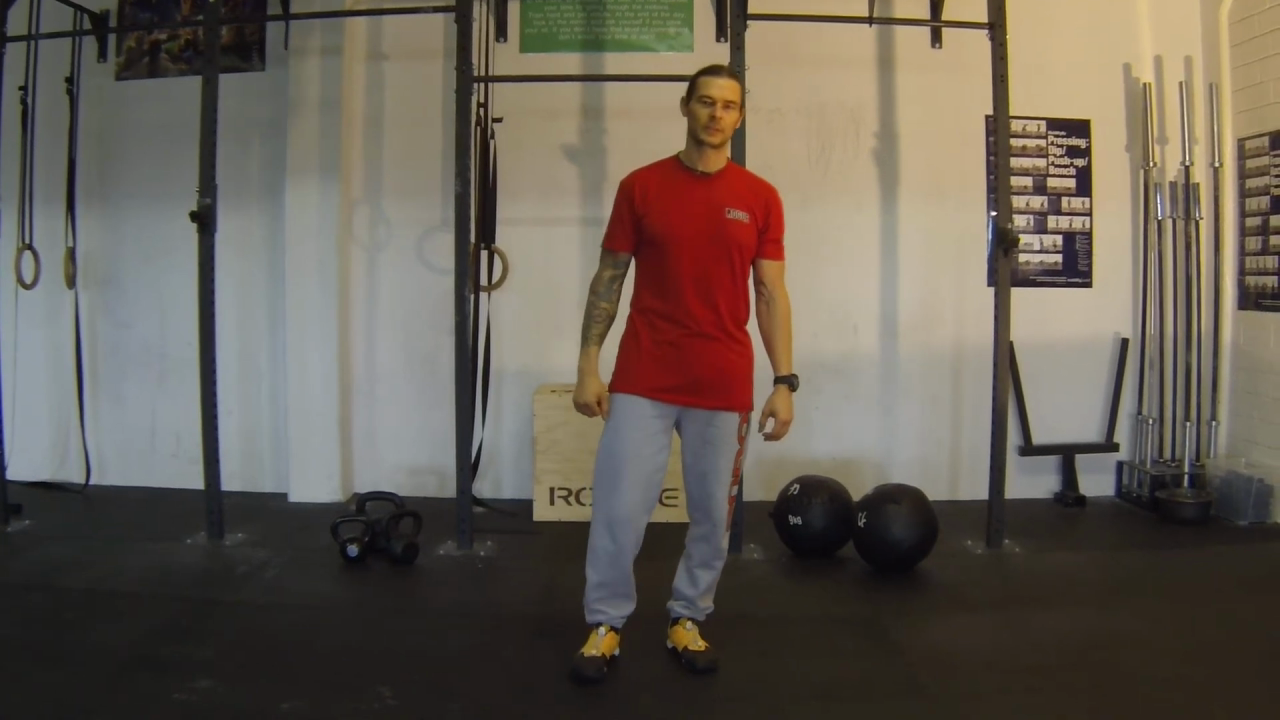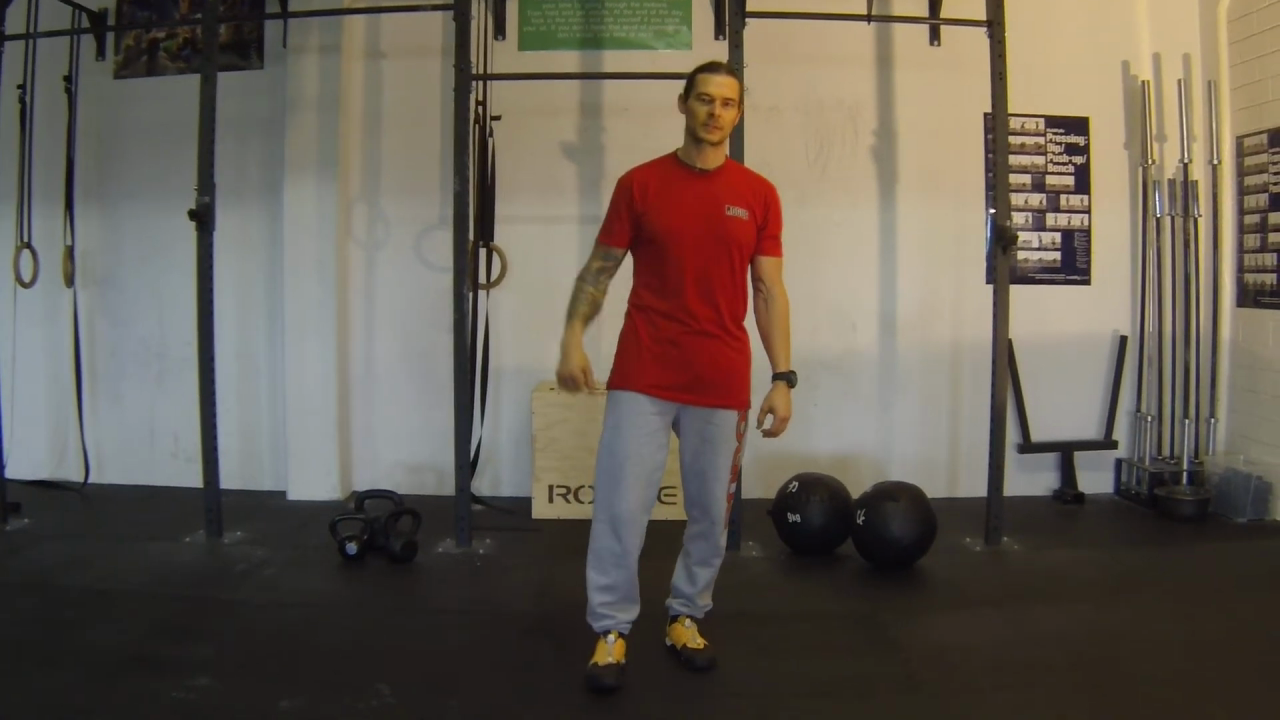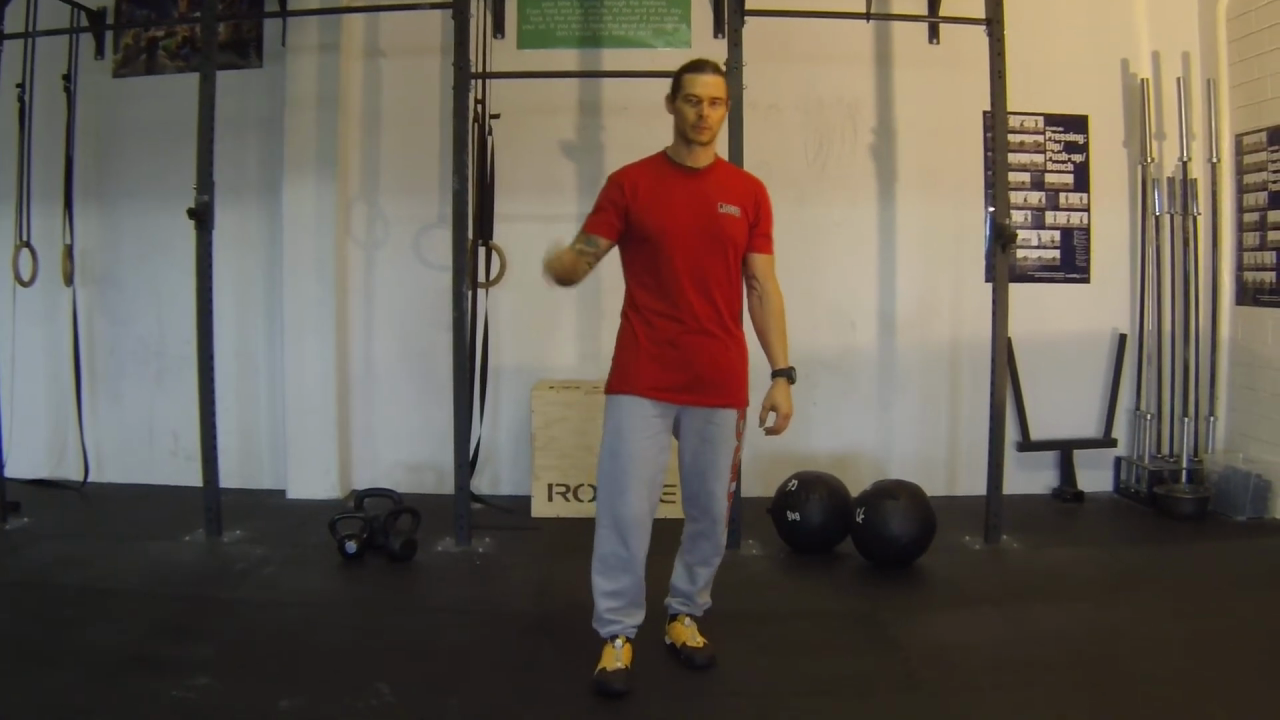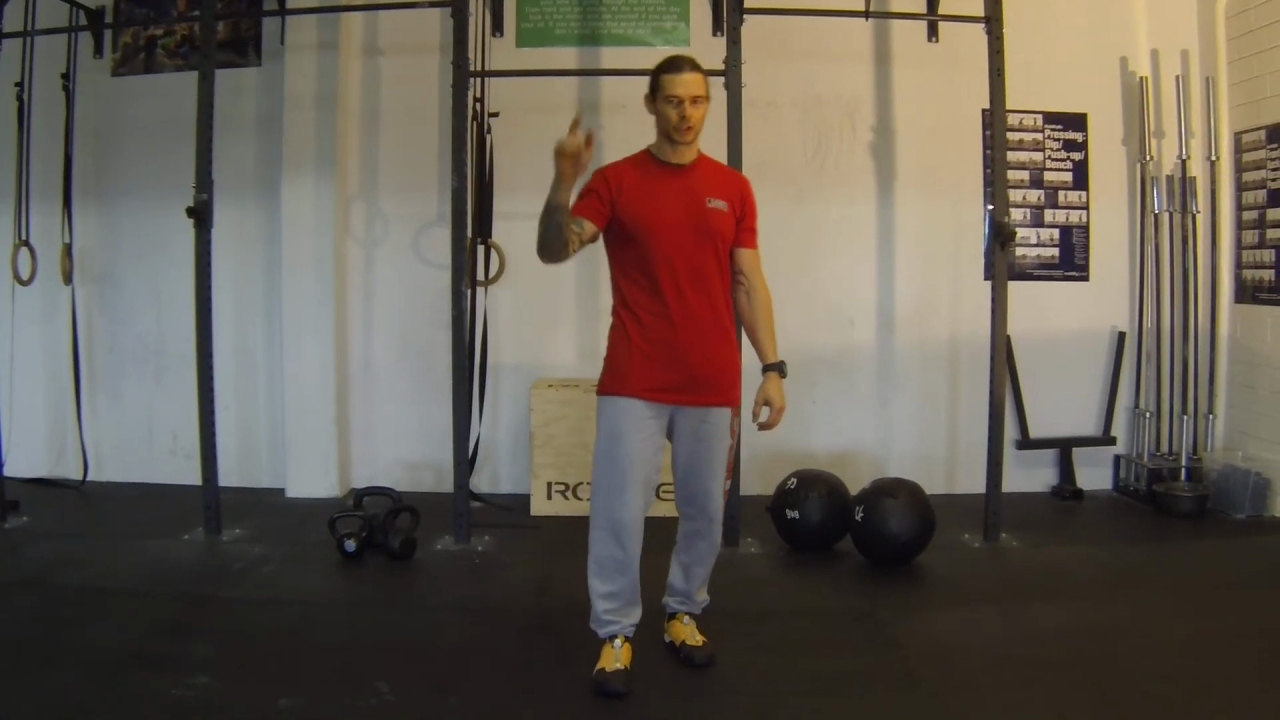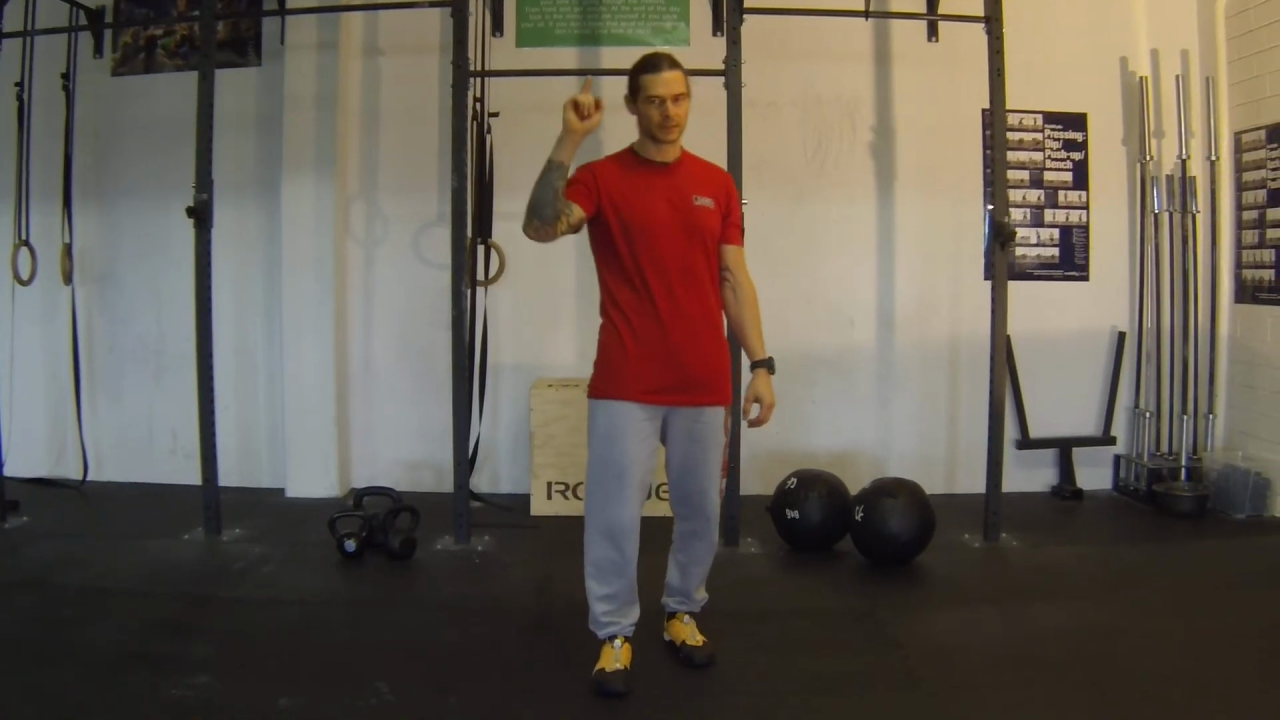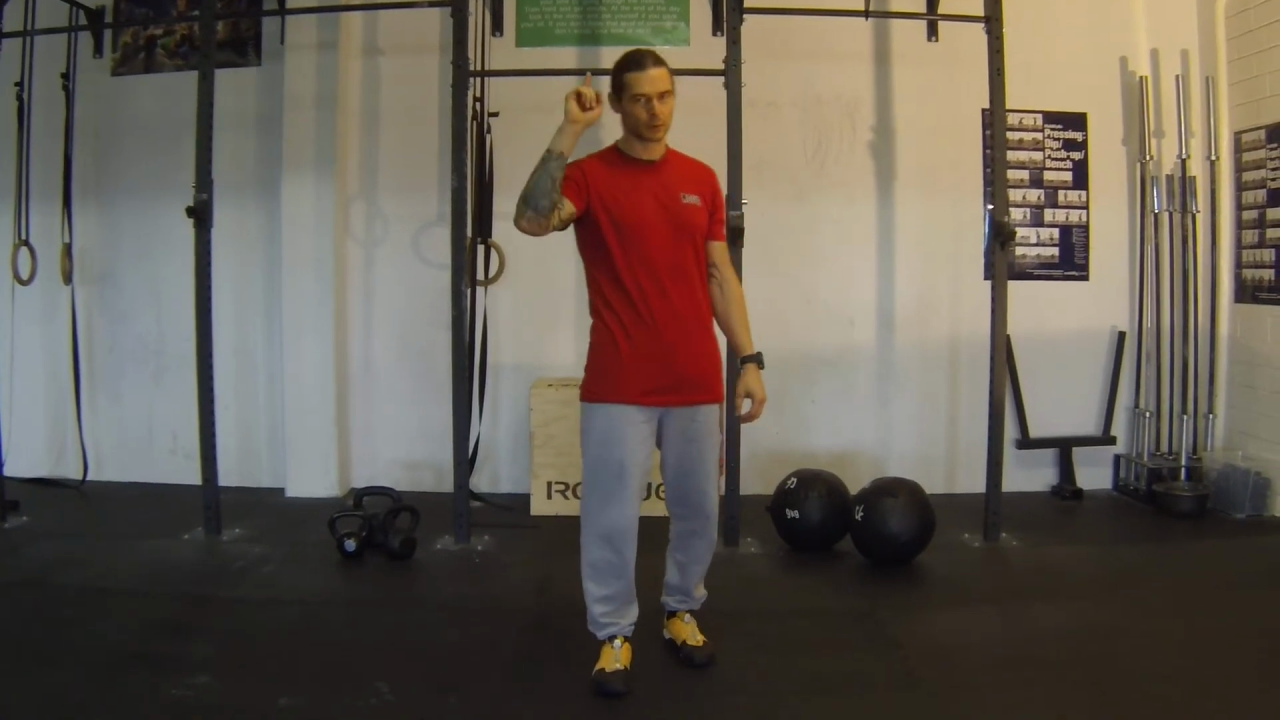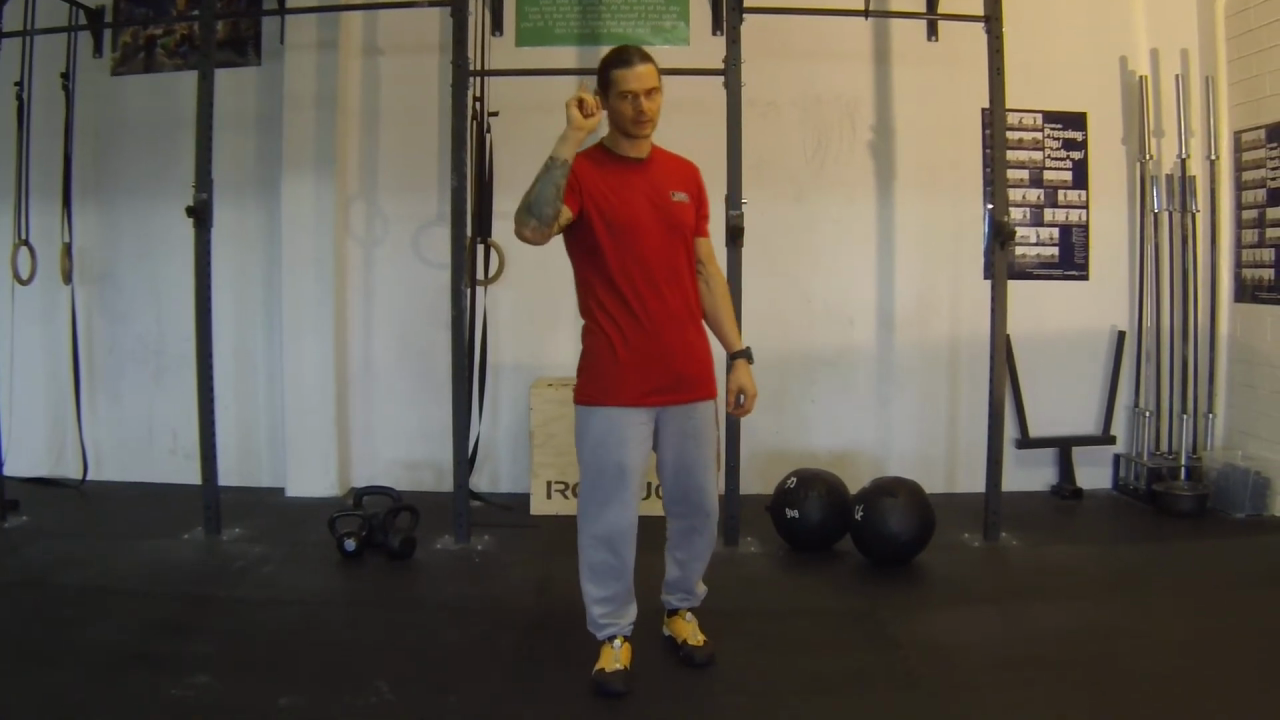
dt=0.2s
person 1, frame 1
left shoulder: (760, 198)
right shoulder: (640, 186)
left elbow: (771, 293)
right elbow: (609, 277)
left wrist: (784, 382)
right wrist: (588, 363)
left hip: (723, 386)
right hip: (642, 379)
left knee: (713, 514)
right knee: (618, 507)
left ankle: (687, 618)
right ankle: (605, 624)
person 1, frame 2
left shoulder: (758, 194)
right shoulder: (639, 183)
left elbow: (769, 290)
right elbow: (600, 265)
left wrist: (783, 378)
right wrist: (573, 336)
left hip: (721, 383)
right hip: (642, 377)
left knee: (711, 512)
right knee: (620, 506)
left ankle: (685, 616)
right ankle: (611, 631)
person 1, frame 3
left shoulder: (748, 191)
right shoulder: (629, 183)
left elbow: (763, 287)
right elbow: (581, 261)
left wrist: (782, 374)
right wrist: (563, 262)
left hip: (719, 383)
right hip: (641, 380)
left knee: (710, 511)
right knee: (624, 509)
left ankle: (684, 615)
right ankle: (617, 634)
person 1, frame 4
left shoulder: (732, 186)
right shoulder: (614, 180)
left elbow: (748, 283)
right elbow: (553, 250)
left wrist: (772, 367)
right wrist: (563, 181)
left hip: (712, 381)
right hip: (634, 381)
left knee: (705, 509)
right knee: (619, 510)
left ankle: (684, 613)
right ankle: (615, 633)
person 1, frame 5
left shoulder: (717, 183)
right shoulder: (600, 177)
left elbow: (735, 279)
right elbow: (539, 226)
left wrist: (760, 364)
right wrist: (569, 141)
left hip: (704, 381)
right hip: (626, 382)
left knee: (701, 509)
right knee: (614, 512)
left ankle: (682, 612)
right ankle: (614, 634)
person 1, frame 6
left shoulder: (701, 178)
right shoulder: (588, 174)
left elbow: (721, 275)
right elbow: (531, 220)
left wrist: (749, 359)
right wrist: (568, 131)
left hip: (696, 380)
right hip: (618, 384)
left knee: (698, 508)
right knee: (611, 513)
left ankle: (681, 611)
right ankle: (613, 634)
person 1, frame 7
left shoulder: (685, 175)
right shoulder: (579, 173)
left elbow: (706, 271)
right elbow: (531, 229)
left wrist: (738, 355)
right wrist: (571, 138)
left hip: (689, 378)
right hip: (613, 385)
left knee: (697, 505)
right knee: (609, 514)
left ankle: (681, 609)
right ankle: (612, 634)
